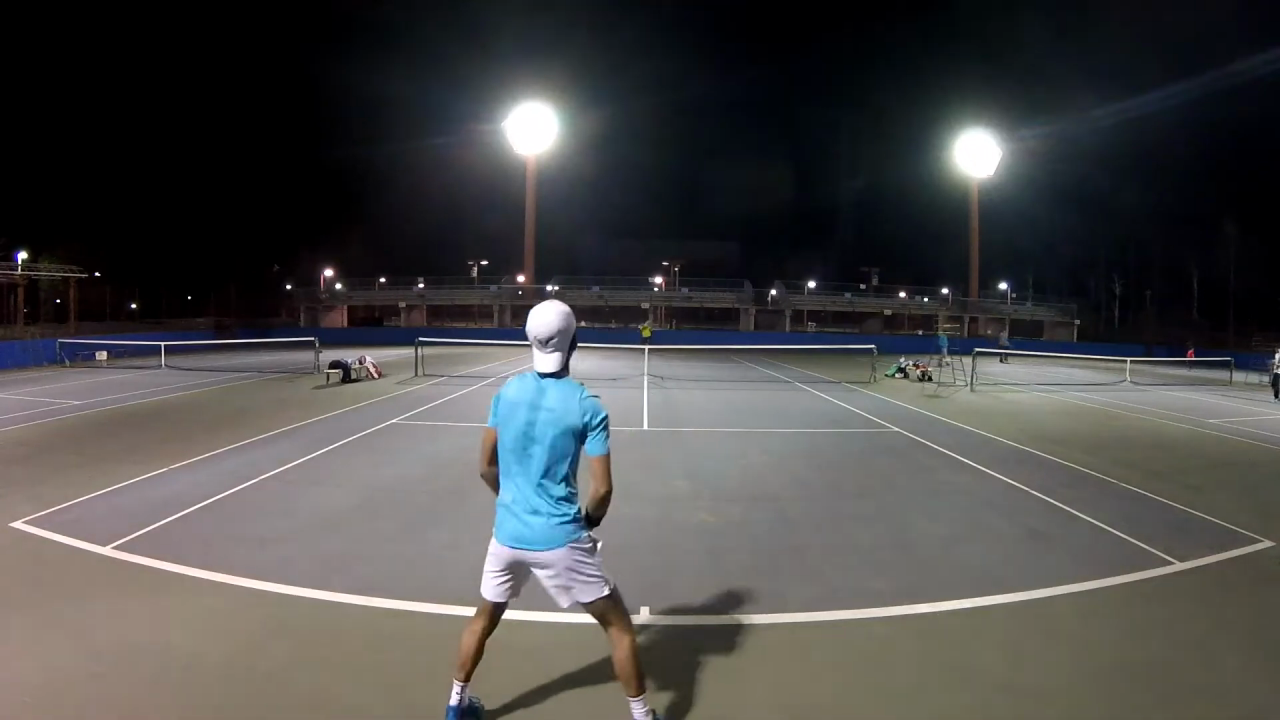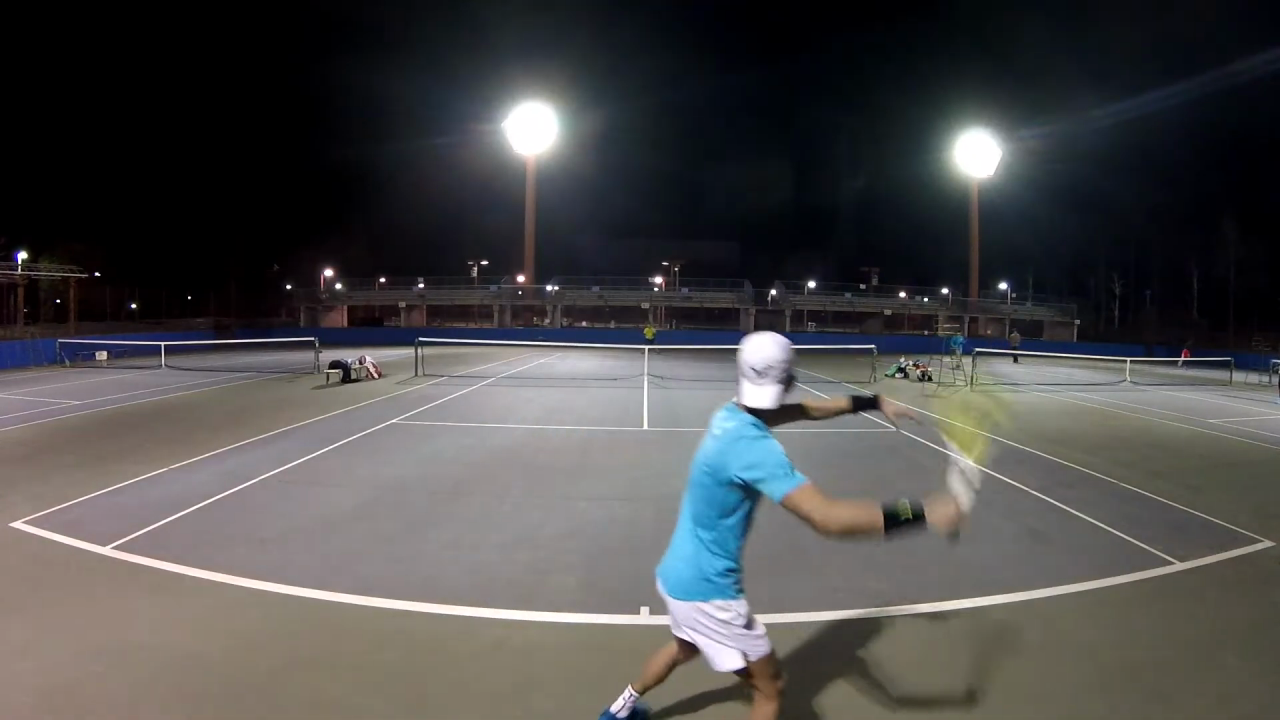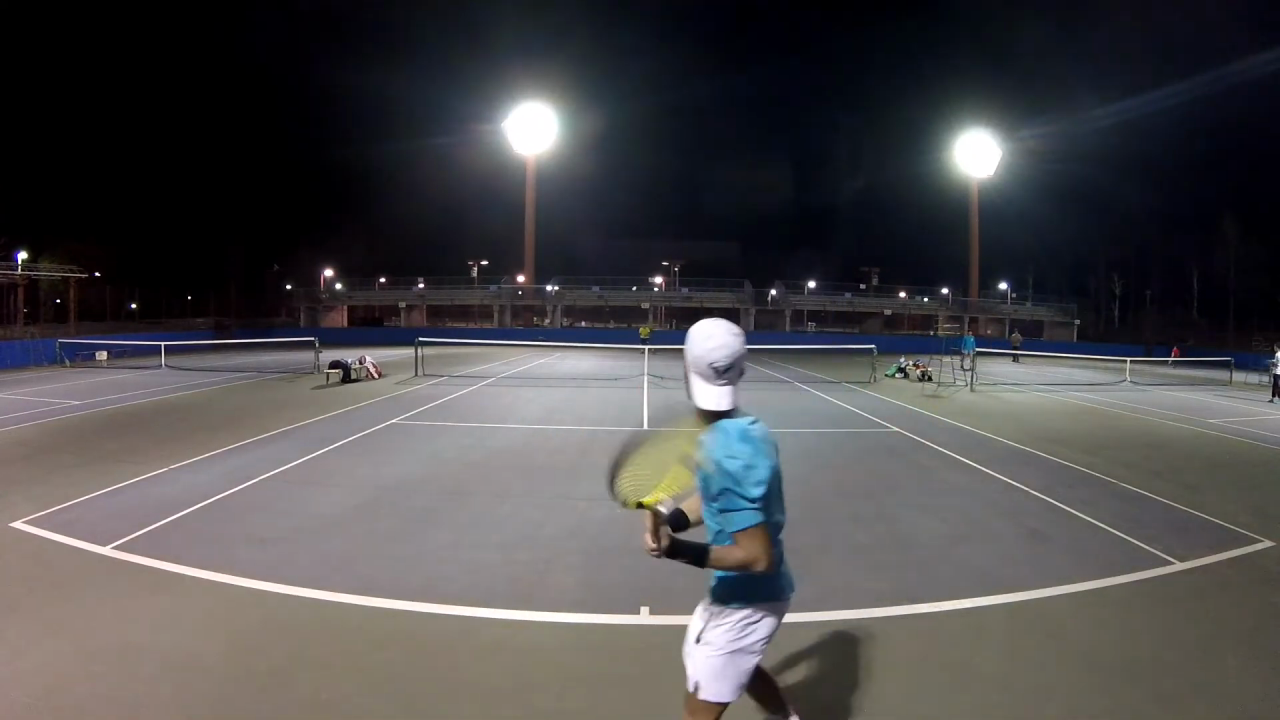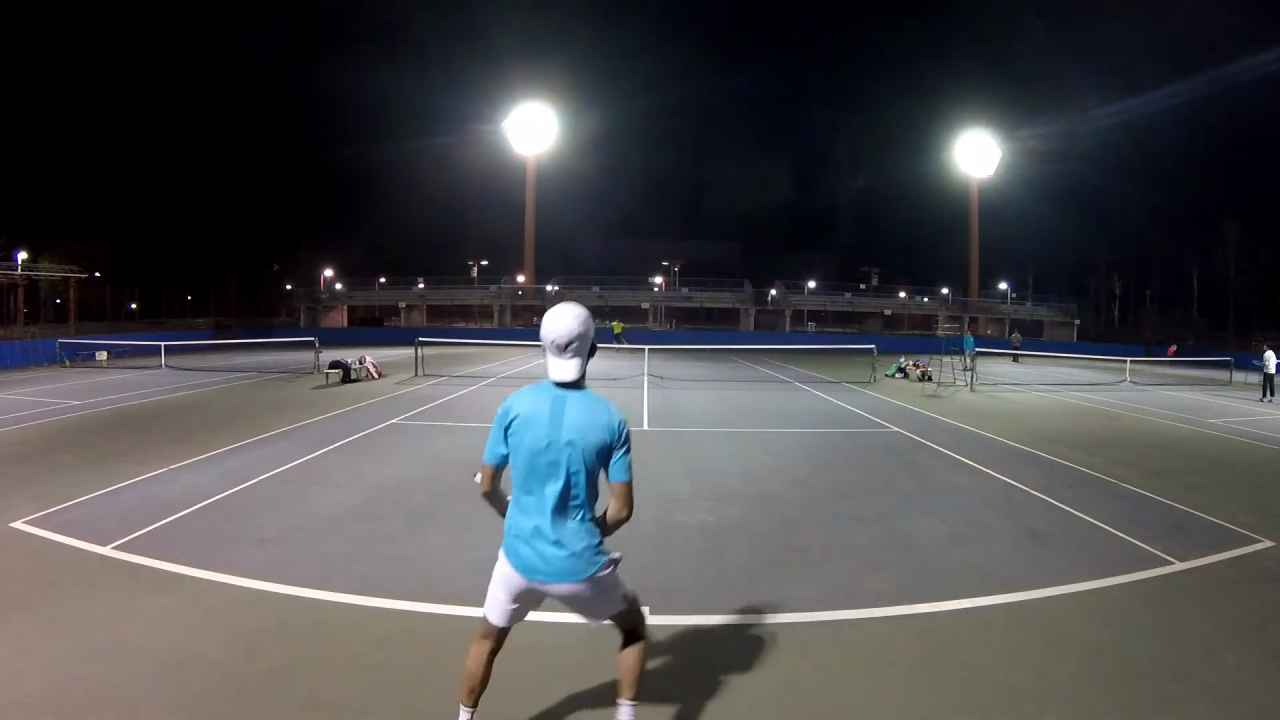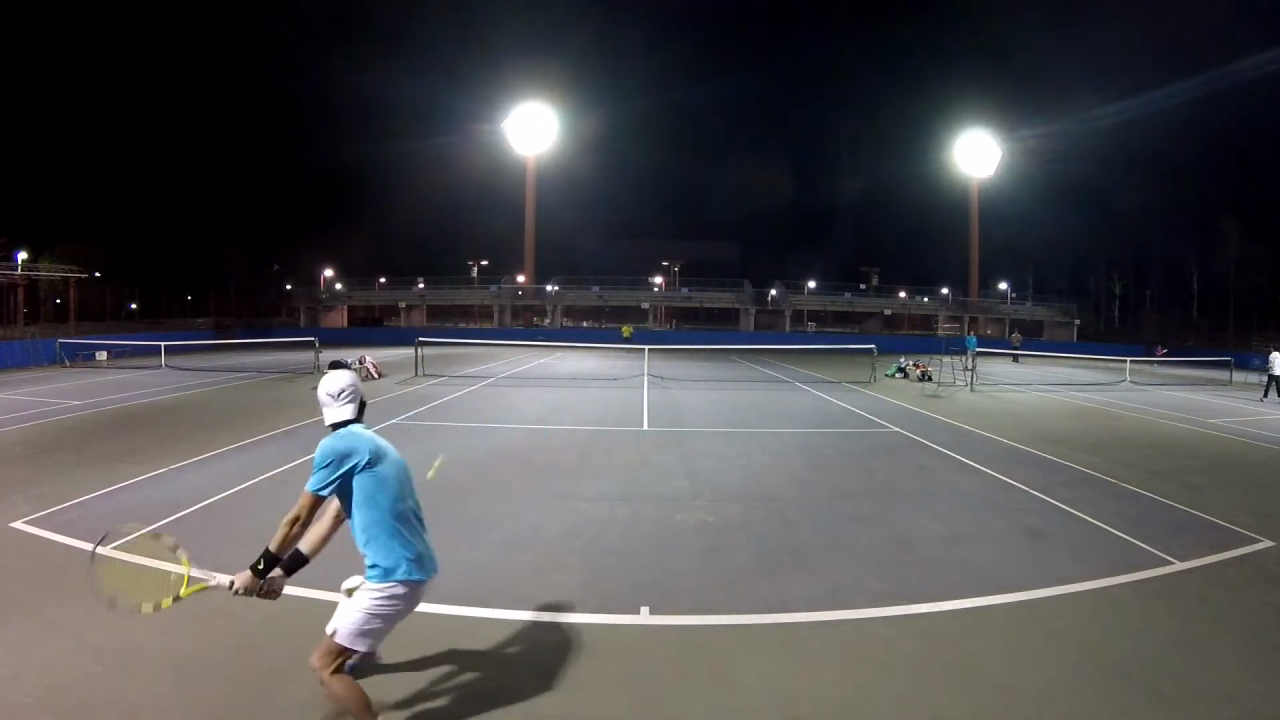
dt=1s
person 1, frame 1
left shoulder: (508, 391)
right shoulder: (587, 405)
left elbow: (487, 468)
right elbow: (602, 489)
right wrist: (587, 523)
left hip: (509, 532)
right hip: (562, 539)
left knee: (483, 619)
right knee: (619, 627)
person 1, frame 2
left shoulder: (731, 416)
right shoulder: (752, 446)
left elbow: (804, 409)
right elbow: (828, 519)
left wrist: (873, 403)
right wrist: (921, 514)
left hip: (676, 576)
right hip: (708, 593)
left knee: (685, 645)
right knee: (769, 687)
person 1, frame 3
left shoulder: (726, 453)
right shoulder: (743, 425)
left elbow: (755, 558)
left wrist: (677, 549)
right wrist: (667, 520)
left hip: (743, 602)
right hip: (767, 592)
right knee: (743, 670)
person 1, frame 4
left shoulder: (514, 406)
right shoulder: (609, 419)
left elbow: (487, 487)
right elbow: (621, 510)
left hip: (521, 556)
right hip: (580, 565)
left knee: (488, 640)
right knee: (634, 630)
person 1, frame 5
left shoulder: (339, 445)
right shoulder: (372, 445)
left elbow: (300, 518)
right elbow: (331, 517)
left wrist: (257, 570)
right wrist: (284, 571)
left hip: (393, 576)
right hip: (415, 568)
left knee: (323, 665)
right knee: (353, 593)
right ankle: (360, 652)
